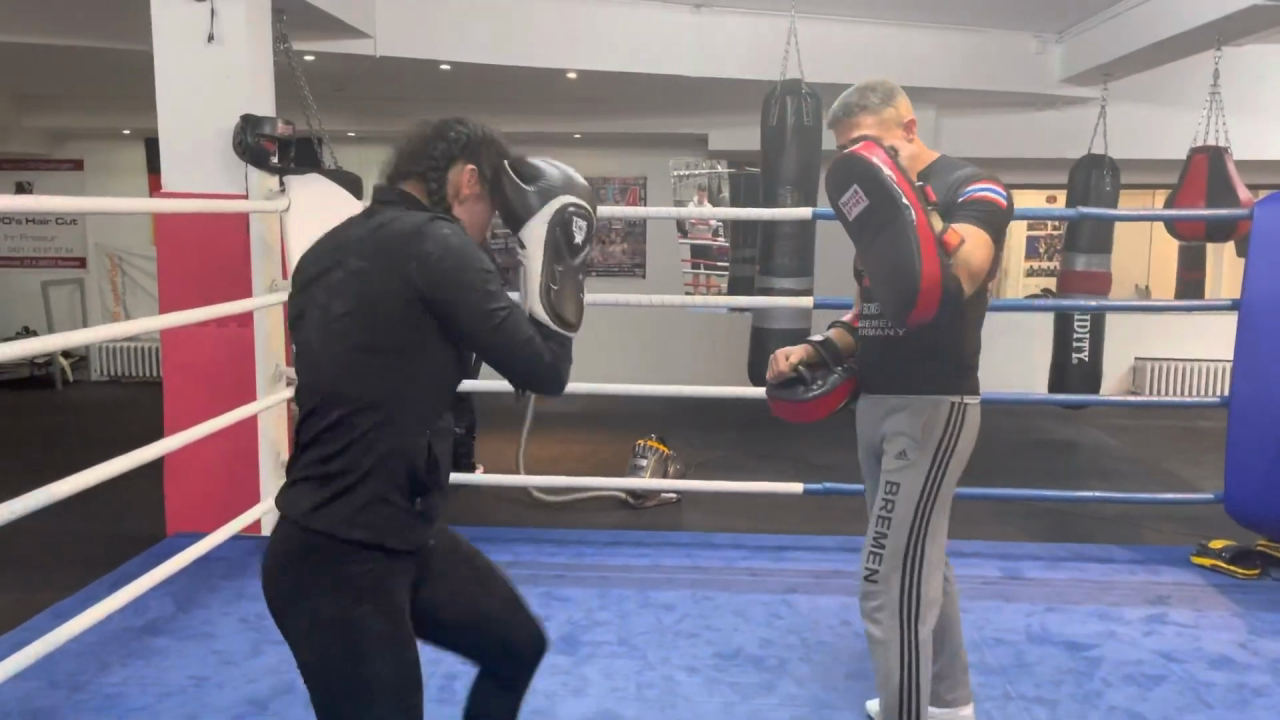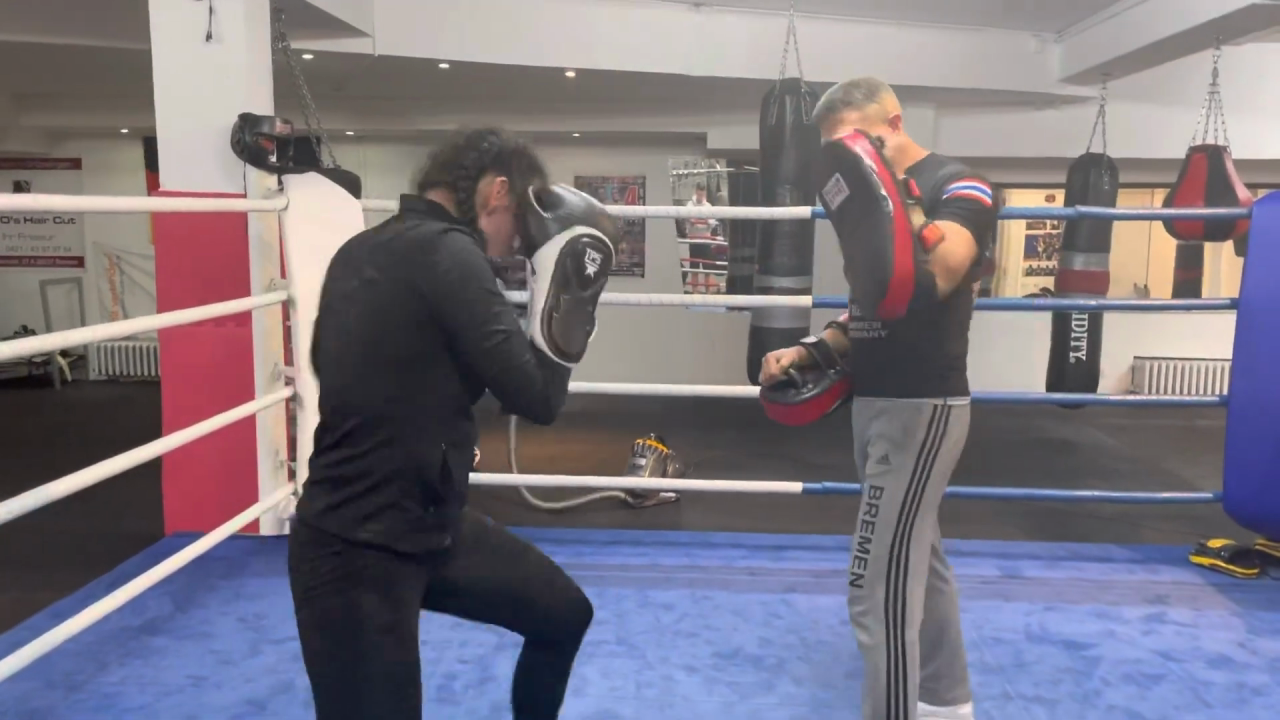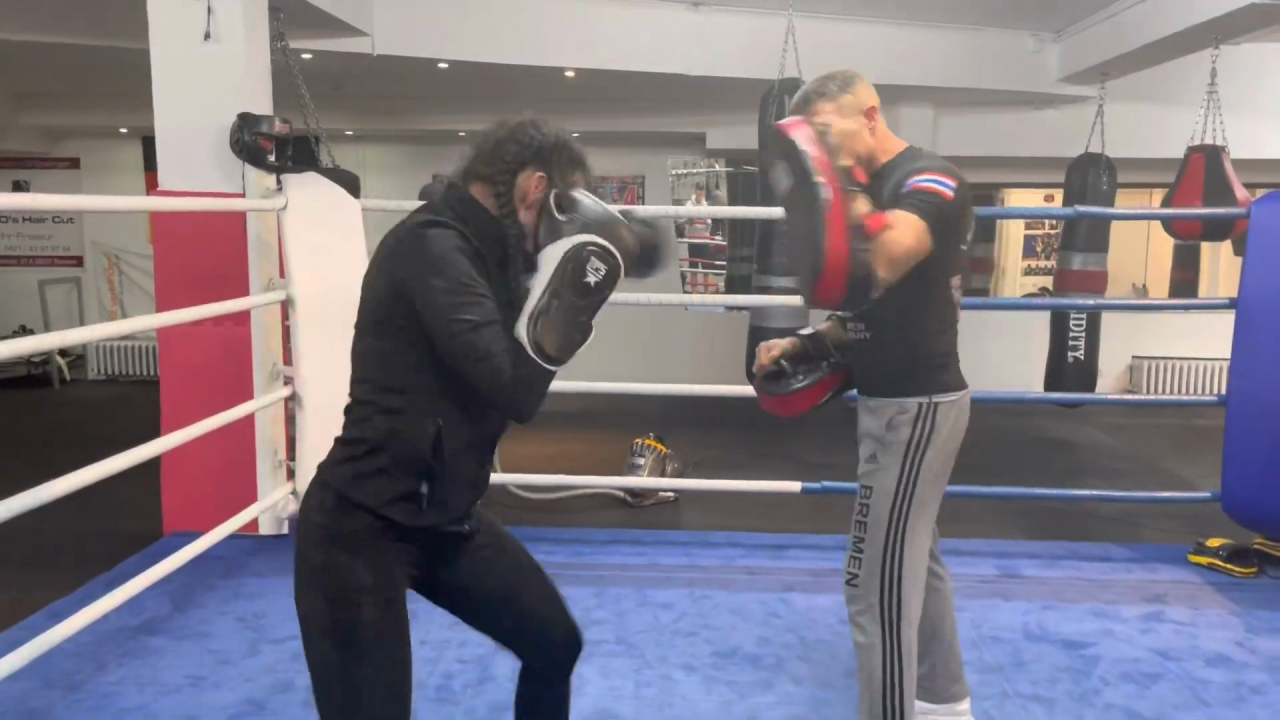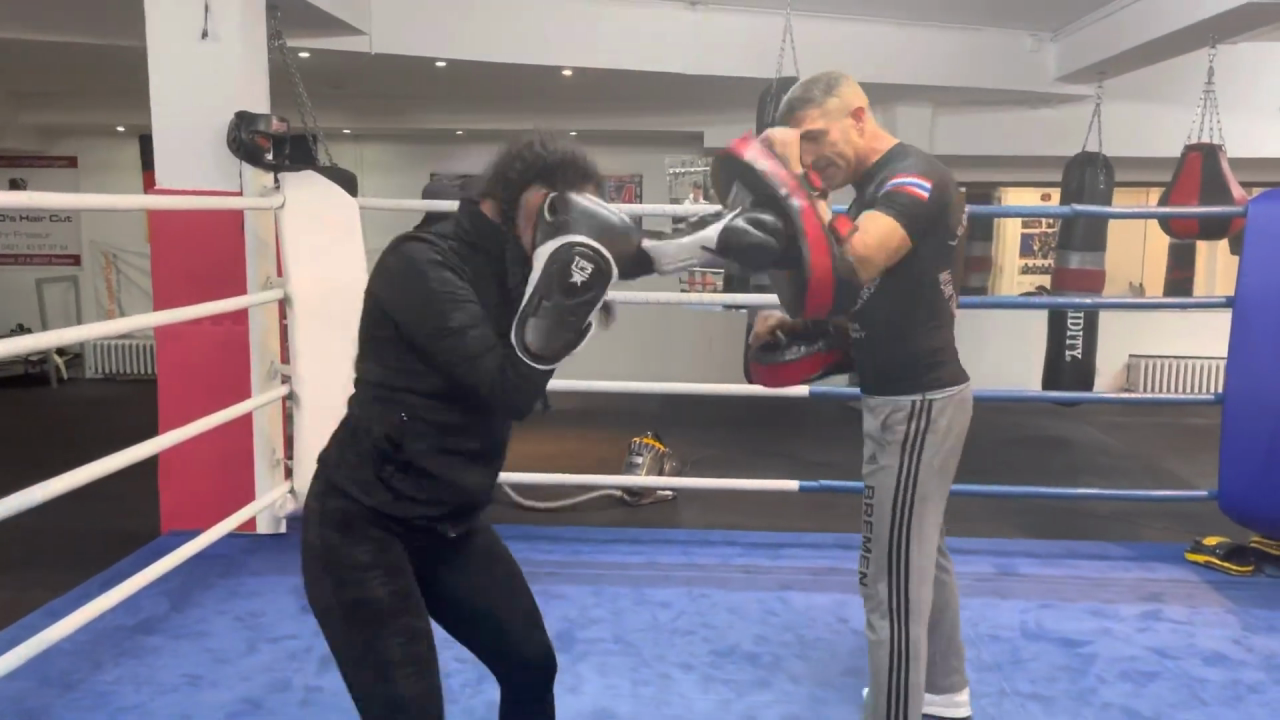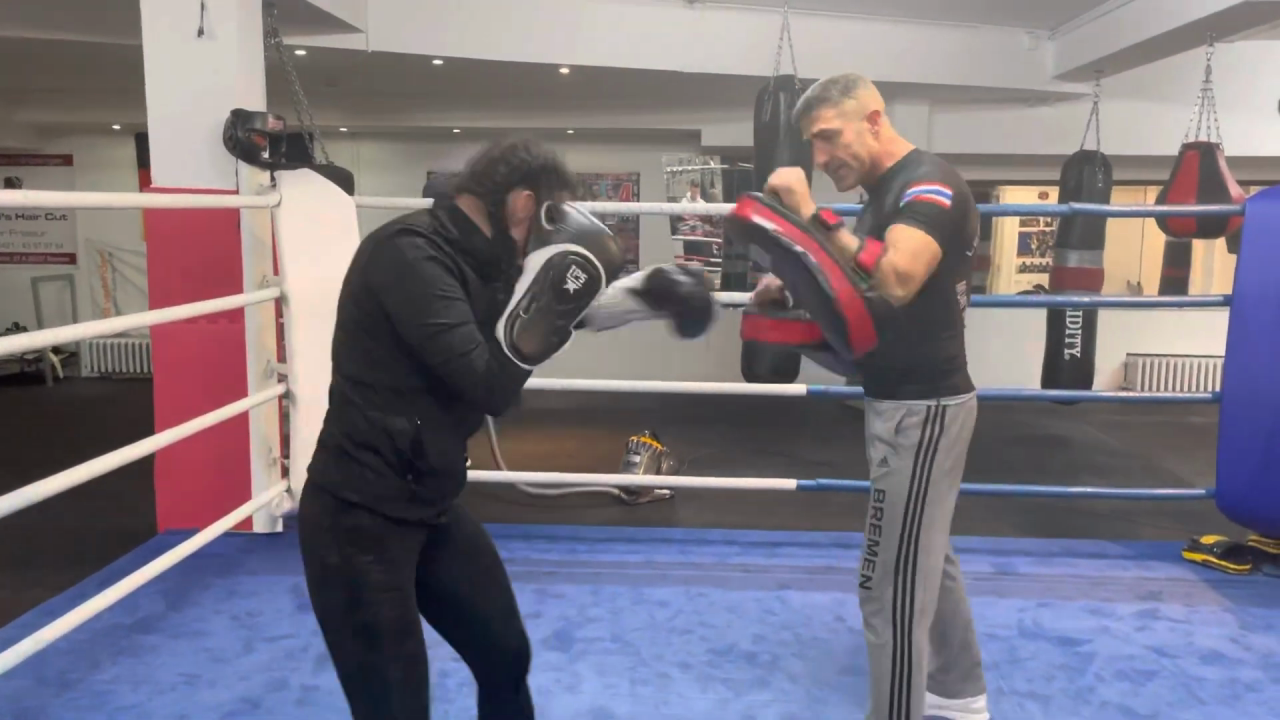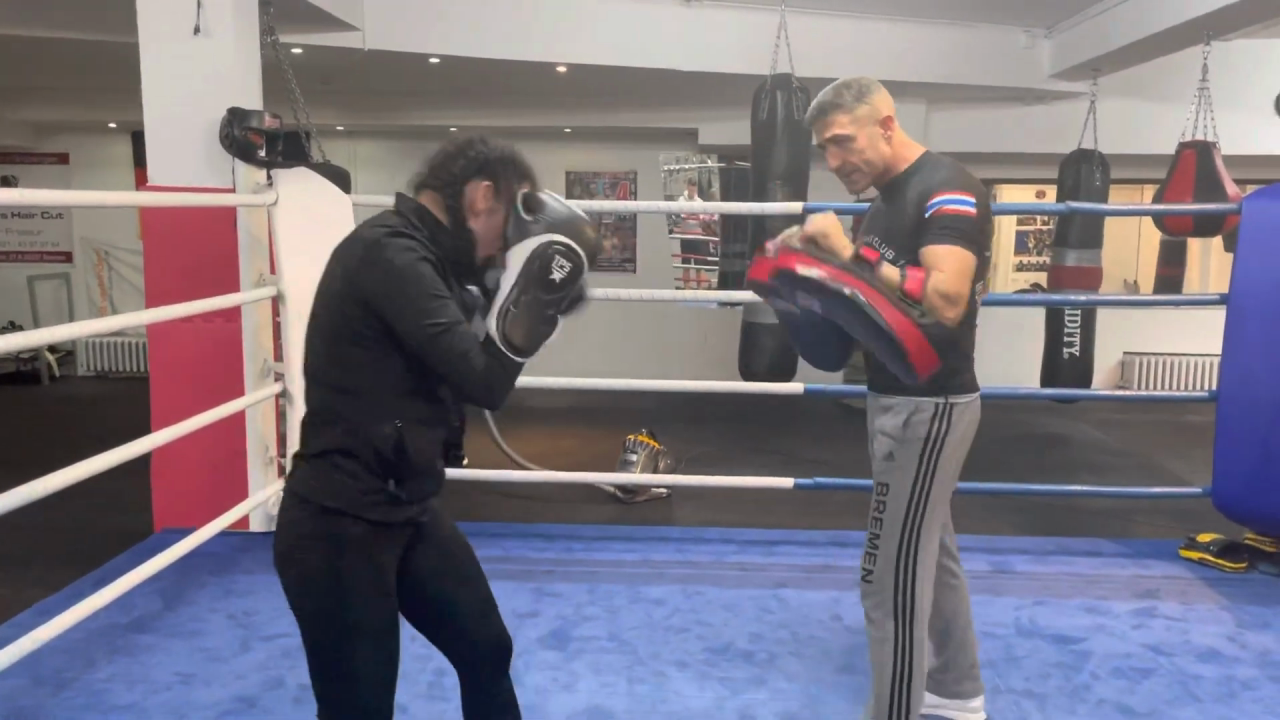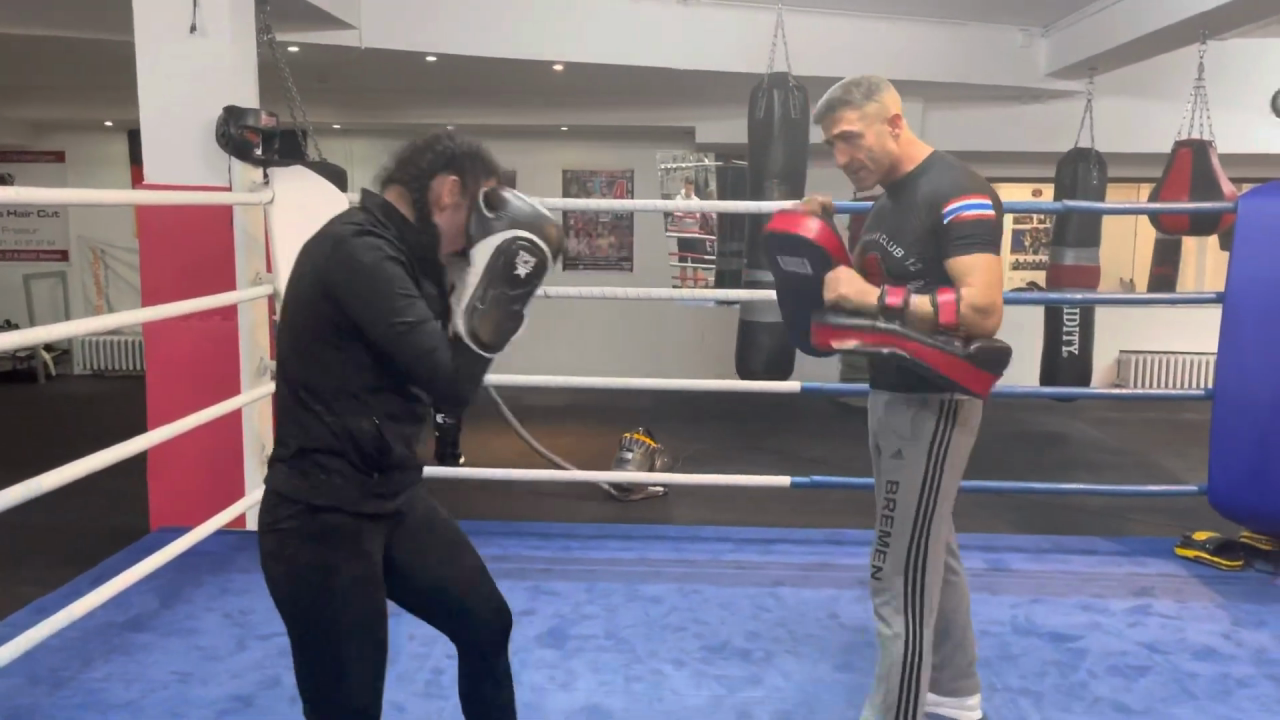
dt=0.1s
person 1, frame 1
left shoulder: (971, 189)
left elbow: (959, 279)
right wrist: (813, 350)
left hip: (934, 408)
right hip: (875, 403)
left knee: (890, 584)
right knee: (920, 566)
person 1, frame 2
left shoulder: (961, 189)
left elbow: (933, 277)
right wrist: (809, 353)
left hip: (921, 409)
right hip: (876, 405)
left knee: (878, 586)
right knee: (918, 563)
person 1, frame 3
left shoulder: (930, 180)
right shoulder: (872, 193)
left elbow: (883, 263)
right wrist: (803, 343)
left hip: (916, 406)
right hip: (886, 401)
left knee: (876, 584)
right knee: (914, 559)
person 1, frame 4
left shoulder: (912, 177)
right shoulder: (880, 187)
left elbow: (851, 265)
left wrist: (791, 182)
right wrist: (796, 324)
left hip: (917, 402)
right hip: (907, 397)
left knee: (889, 580)
right knee: (920, 555)
person 1, frame 5
left shoulder: (931, 185)
right shoulder: (889, 193)
left elbow: (892, 283)
left wrist: (811, 212)
left hip: (923, 408)
right hip: (911, 402)
left knee: (892, 582)
right knee: (927, 559)
person 1, frame 6
left shoulder: (945, 191)
right shoulder: (886, 200)
left elbow: (944, 303)
left wrist: (850, 253)
left hip: (930, 405)
right hip: (896, 400)
left knee: (891, 578)
right knee: (928, 553)
person 1, frame 7
left shoulder: (959, 195)
right shoulder: (888, 201)
left elbow: (982, 312)
right elbow: (871, 286)
left wrist: (874, 297)
left hip: (934, 404)
right hip: (894, 397)
left knee: (901, 575)
right knee: (929, 552)
person 2, frame 1
left shoulder: (329, 252)
right shoulder: (433, 245)
right elbow: (541, 370)
right wrist: (552, 240)
left hip: (396, 534)
right hip: (339, 556)
left knee: (517, 645)
person 2, frame 2
left shoulder: (361, 254)
right shoulder: (437, 255)
right elbow: (537, 395)
right wrist: (569, 261)
right hip: (352, 548)
left knee: (562, 614)
person 2, frame 3
left shoulder: (478, 243)
right shoulder: (433, 247)
right elbow: (508, 391)
right wrist: (574, 267)
left hip: (444, 516)
right hip: (362, 523)
left knee: (554, 645)
person 2, frame 4
left shoulder: (519, 257)
right shoulder: (427, 260)
right elbow: (506, 392)
right wrist: (572, 267)
left hip: (449, 516)
right hip: (361, 519)
left knee: (531, 664)
person 2, frame 5
left shoulder: (480, 255)
right shoulder: (408, 252)
left elbow: (567, 311)
right elbow: (486, 387)
left wrist: (651, 290)
right wrist: (554, 274)
left hip: (428, 507)
right hip: (356, 515)
left knee: (505, 659)
person 2, frame 6
left shoulder: (426, 251)
right shoulder: (387, 253)
right elbow: (482, 382)
left wrist: (533, 280)
right wrist: (536, 266)
left hip: (405, 507)
right hip: (338, 522)
left knee: (488, 650)
person 2, frame 7
left shoulder: (393, 247)
right shoulder: (355, 250)
left elbow: (430, 349)
right elbow: (450, 381)
left wrist: (479, 271)
right wrist: (502, 268)
left hip: (386, 499)
right hip: (321, 518)
left knee: (487, 623)
